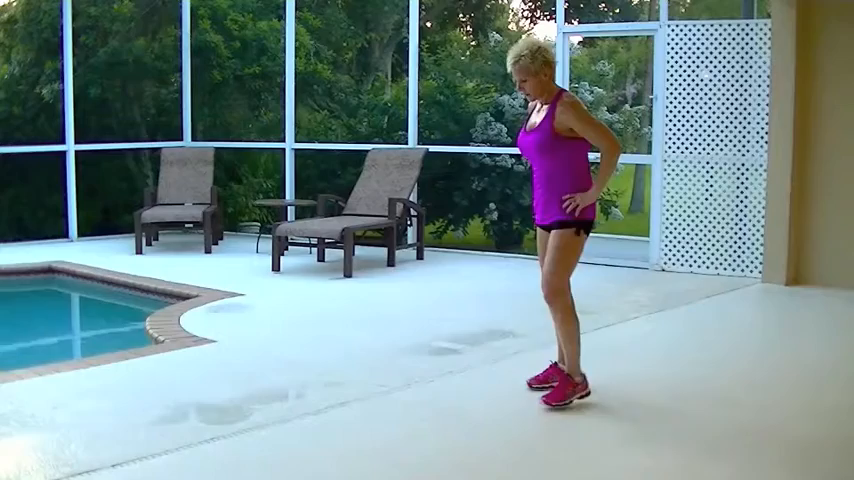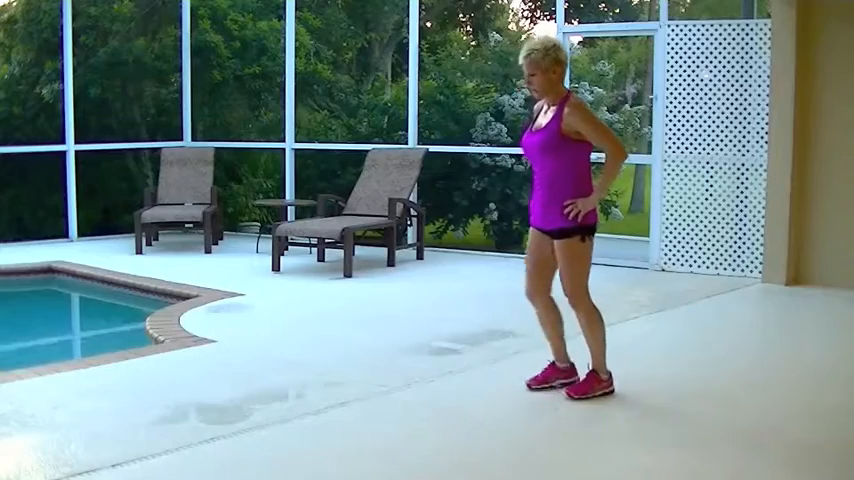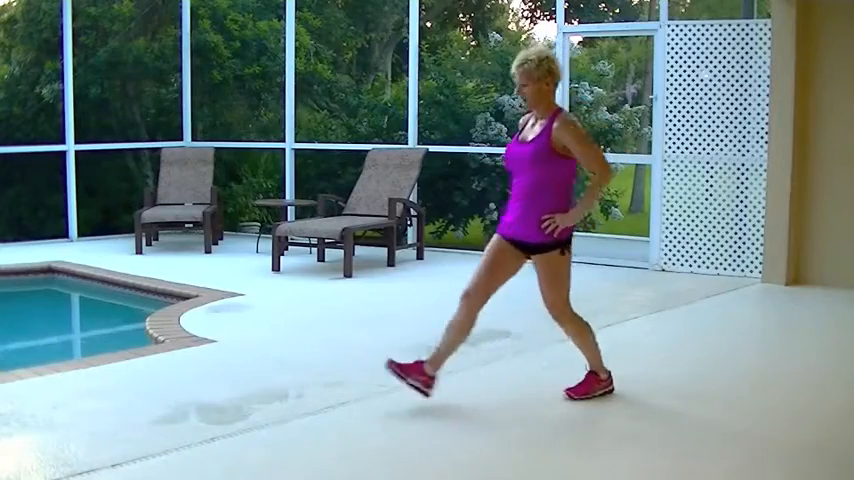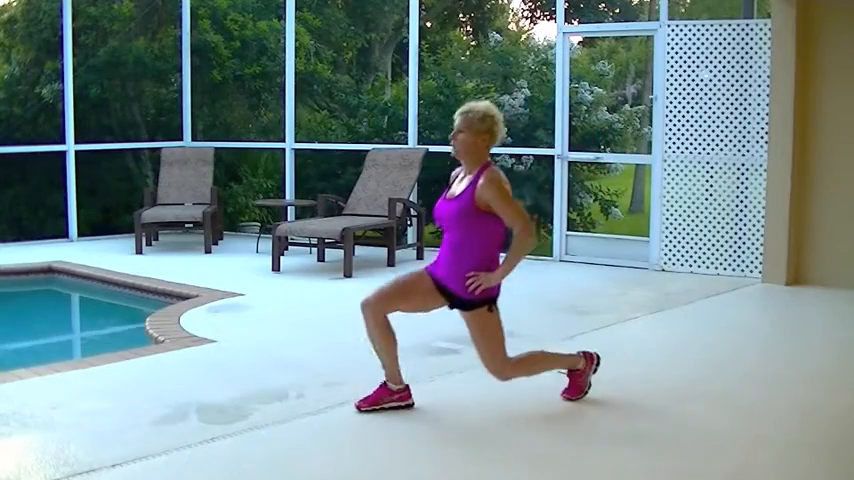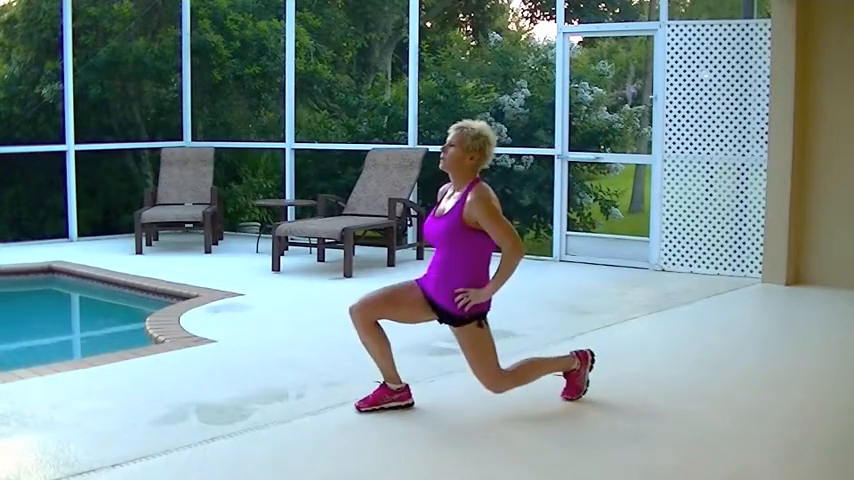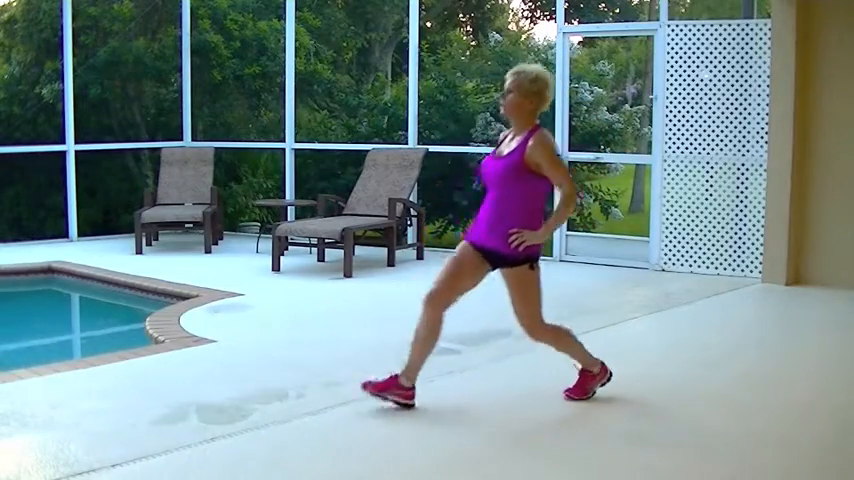
dt=0.4s
person 1, frame 1
left shoulder: (567, 107)
right shoulder: (535, 107)
left elbow: (612, 147)
left wrist: (592, 193)
left hip: (571, 213)
right hip: (545, 212)
left knee: (552, 292)
right knee: (557, 292)
left ankle: (575, 377)
right ankle: (563, 366)
person 1, frame 2
left shoulder: (573, 110)
right shoulder: (540, 109)
left elbow: (617, 153)
left wrist: (593, 199)
left hip: (571, 218)
right hip: (542, 216)
left knee: (576, 297)
right knee: (535, 292)
left ankle: (602, 375)
right ankle: (563, 365)
person 1, frame 3
left shoulder: (563, 126)
right shoulder: (526, 122)
left elbow: (602, 172)
left wrist: (574, 215)
left hip: (547, 234)
right hip: (511, 229)
left knee: (559, 311)
right knee: (472, 297)
left ankle: (600, 375)
right ankle: (426, 372)
person 1, frame 4
left shoulder: (490, 181)
right shoulder: (457, 175)
left elbow: (526, 231)
left wrist: (498, 275)
left hip: (471, 288)
right hip: (440, 276)
left knee: (501, 369)
right knee: (372, 307)
left ankle: (580, 363)
right ankle: (396, 388)
person 1, frame 5
left shoulder: (478, 198)
right shoulder: (445, 191)
left elbow: (514, 248)
left wrist: (488, 291)
left hip: (463, 302)
right hip: (431, 289)
left knee: (495, 382)
right knee: (360, 311)
left ankle: (575, 362)
right ankle: (395, 388)
person 1, frame 6
left shoulder: (538, 143)
right shoulder: (505, 137)
left elbow: (570, 192)
left wrist: (542, 233)
left hip: (517, 247)
right hip: (481, 239)
left knee: (533, 327)
right knee: (434, 300)
left ankle: (595, 369)
right ankle: (405, 383)
